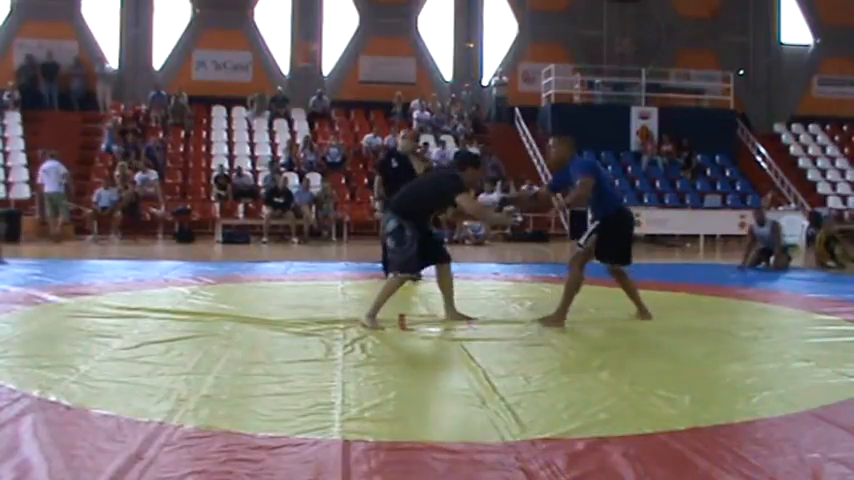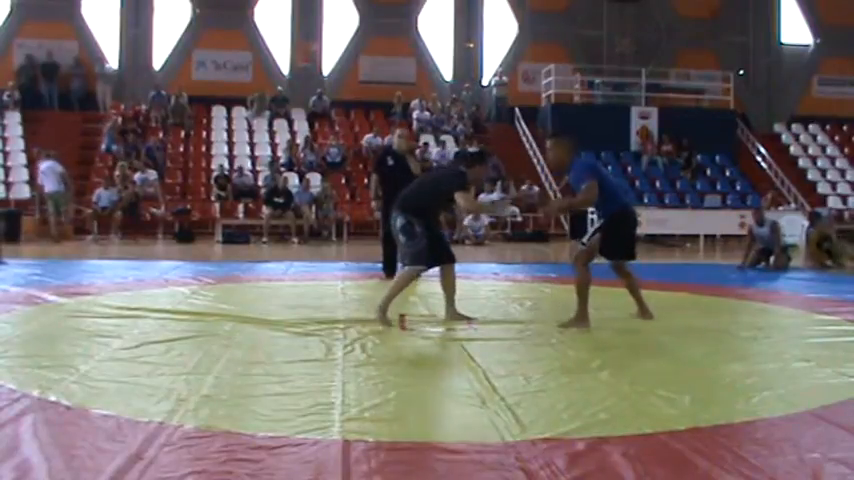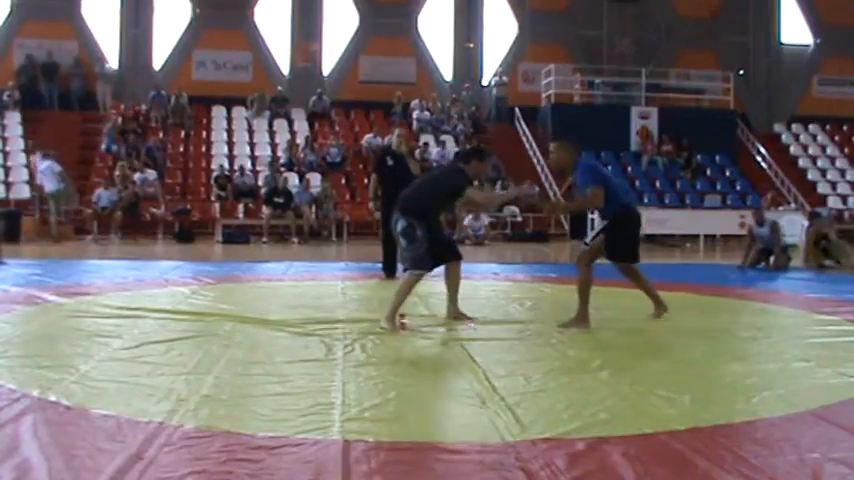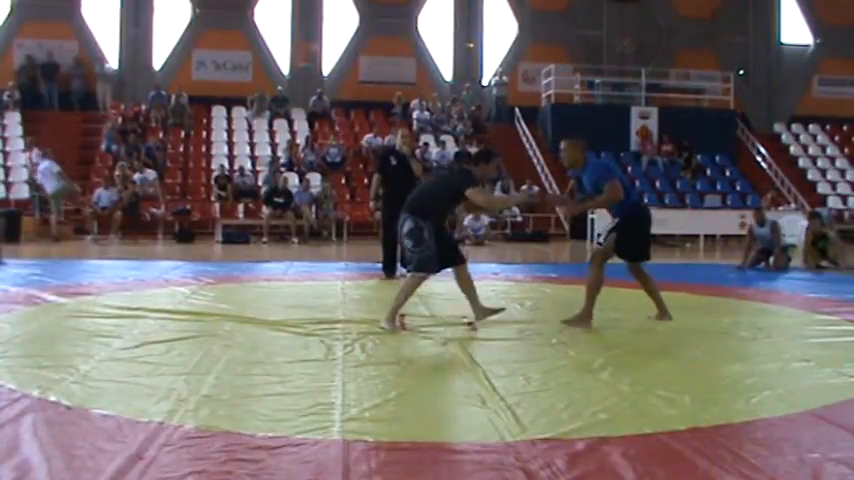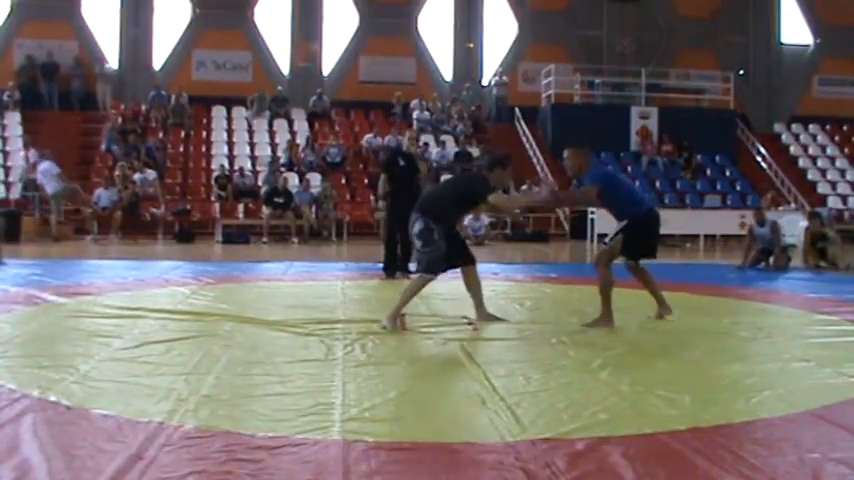
dt=0.2s
person 1, frame 1
left shoulder: (582, 166)
right shoulder: (565, 172)
left elbow: (584, 192)
right elbow: (541, 196)
left wrist: (565, 204)
right wrist: (517, 199)
left hip: (612, 220)
right hip: (620, 219)
left knee: (577, 261)
right knee: (615, 268)
left ankle: (559, 316)
right ankle: (642, 310)
person 1, frame 2
left shoulder: (582, 167)
right shoulder: (578, 168)
left elbow: (590, 197)
right elbow: (581, 199)
left wrist: (559, 206)
right wrist: (558, 207)
left hip: (617, 218)
right hip: (622, 216)
left knee: (581, 260)
right knee: (618, 265)
left ankle: (581, 316)
right ankle: (643, 309)
person 1, frame 3
left shoulder: (585, 169)
right shoulder: (579, 172)
left elbow: (596, 202)
right elbow: (586, 203)
left wrist: (564, 207)
right wrist: (563, 207)
left hip: (620, 219)
right hip: (626, 217)
left knee: (584, 260)
right knee: (625, 266)
left ankle: (582, 317)
right ankle: (658, 304)
person 1, frame 4
left shoulder: (597, 167)
right shoulder: (584, 173)
left elbow: (616, 195)
right elbow: (595, 199)
left wrist: (583, 206)
right wrist: (566, 202)
left hip: (631, 217)
right hip: (636, 216)
left knee: (597, 259)
right knee: (635, 267)
left ankle: (586, 315)
right ankle: (662, 310)
person 1, frame 5
left shoulder: (595, 174)
right shoulder: (587, 177)
left elbow: (584, 197)
right elbow: (573, 198)
left hip: (639, 221)
right hip: (645, 219)
left knee: (602, 260)
right knee: (632, 264)
left ankle: (606, 316)
right ankle: (662, 306)
person 2, frame 1
left shoulder: (450, 179)
right shoulder: (452, 182)
left elbow: (461, 209)
right elbow: (472, 208)
left wrist: (488, 216)
right wrist: (502, 219)
left hip: (416, 219)
right hip: (399, 219)
left knee: (442, 261)
right knee: (403, 272)
left ankle: (451, 311)
right ankle: (370, 315)
person 2, frame 2
left shoulder: (457, 178)
right shoulder: (457, 178)
left elbow: (465, 204)
right elbow: (467, 205)
left hip: (425, 217)
right hip: (408, 216)
left knee: (447, 261)
right knee: (416, 267)
left ankle: (451, 311)
right ankle: (382, 309)
person 2, frame 3
left shoulder: (455, 174)
right shoulder: (457, 175)
left elbow: (476, 202)
right elbow: (485, 199)
right wrist: (512, 193)
left hip: (425, 218)
right hip: (408, 218)
left knee: (452, 258)
right knee: (417, 269)
left ankle: (453, 310)
right ankle: (389, 317)
person 2, frame 4
left shoulder: (462, 177)
right shoulder: (464, 176)
left elbow: (485, 204)
right elbow: (483, 201)
right wrist: (519, 198)
left hip: (431, 220)
right hip: (416, 220)
left knee: (458, 262)
right knee: (421, 271)
left ankle: (478, 309)
right ankle: (390, 317)
person 2, frame 5
left shoulder: (477, 181)
right shoulder: (479, 182)
right elbow: (506, 204)
right wrist: (538, 198)
left hip: (442, 221)
right hip: (426, 220)
left knee: (467, 263)
right knee: (428, 272)
left ankle: (481, 313)
right ankle: (392, 317)
person 3, frame 1
left shoulder: (414, 156)
right shoulder: (389, 156)
left elbow: (421, 171)
right elbow: (379, 178)
left wrist: (411, 154)
right wrist: (378, 199)
right ankle: (389, 269)
person 3, frame 2
left shoulder: (410, 155)
right shoulder: (384, 154)
left elbow: (417, 171)
right elbow: (375, 177)
left wrist: (407, 154)
right wrist: (375, 198)
right hip: (389, 200)
right knee: (389, 235)
right ankle: (389, 269)
person 3, frame 3
left shoulder: (408, 155)
right shoulder: (384, 154)
left elbow: (416, 172)
right elbow: (375, 177)
left wrist: (406, 155)
right wrist: (373, 198)
right hip: (389, 200)
right knee: (389, 235)
right ankle: (389, 269)
person 3, frame 4
left shoulder: (411, 156)
right shoulder: (387, 154)
left elbow: (418, 172)
right elbow: (377, 176)
left wrist: (409, 156)
right wrist: (373, 198)
right hip: (390, 200)
right knee: (389, 235)
right ankle: (389, 268)
person 3, frame 5
left shoulder: (414, 158)
right shoulder: (394, 155)
right elbow: (384, 177)
left wrist: (416, 160)
right wrist: (382, 197)
left hip: (412, 202)
right hip: (395, 201)
left knee: (408, 235)
right knee: (391, 235)
left ankle: (402, 266)
right ankle: (389, 268)
